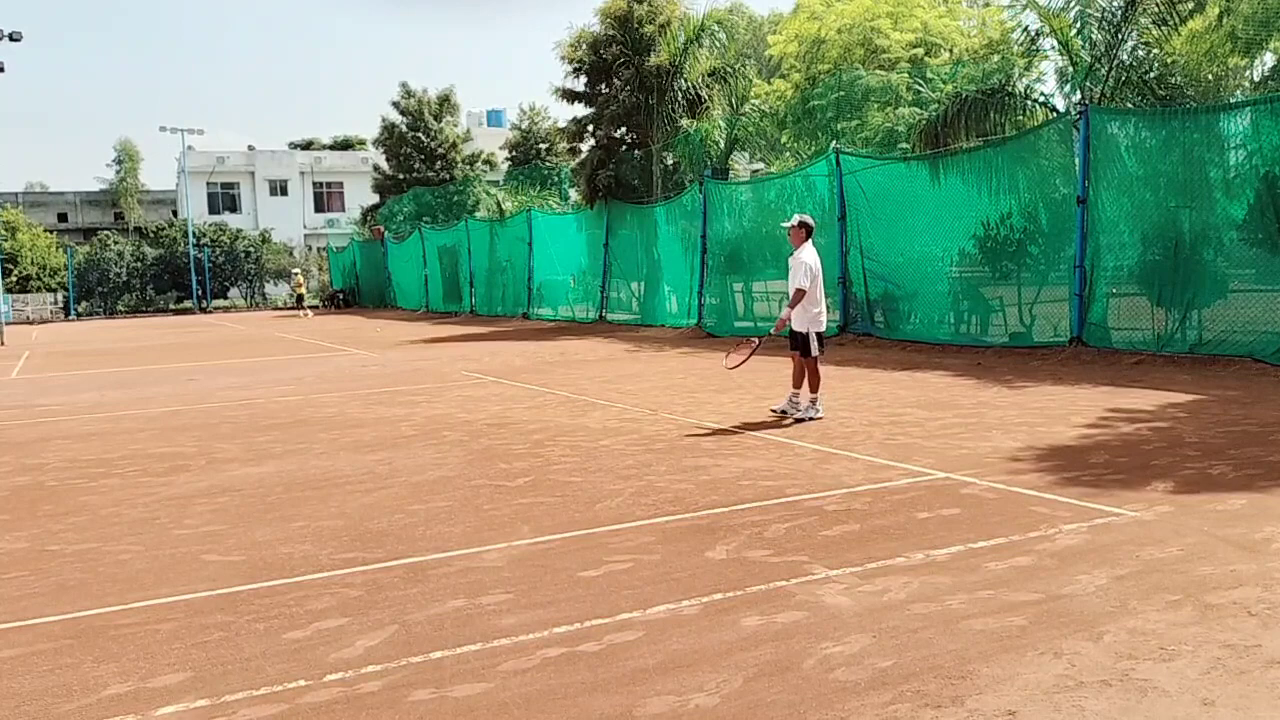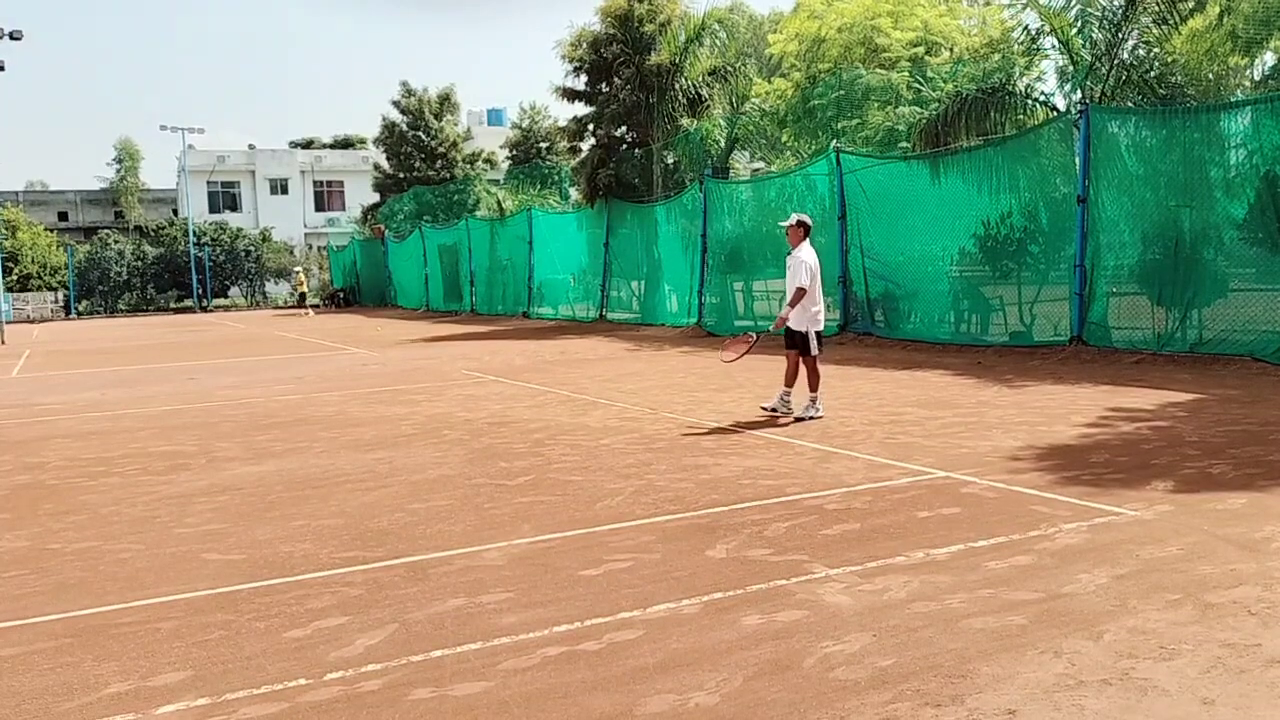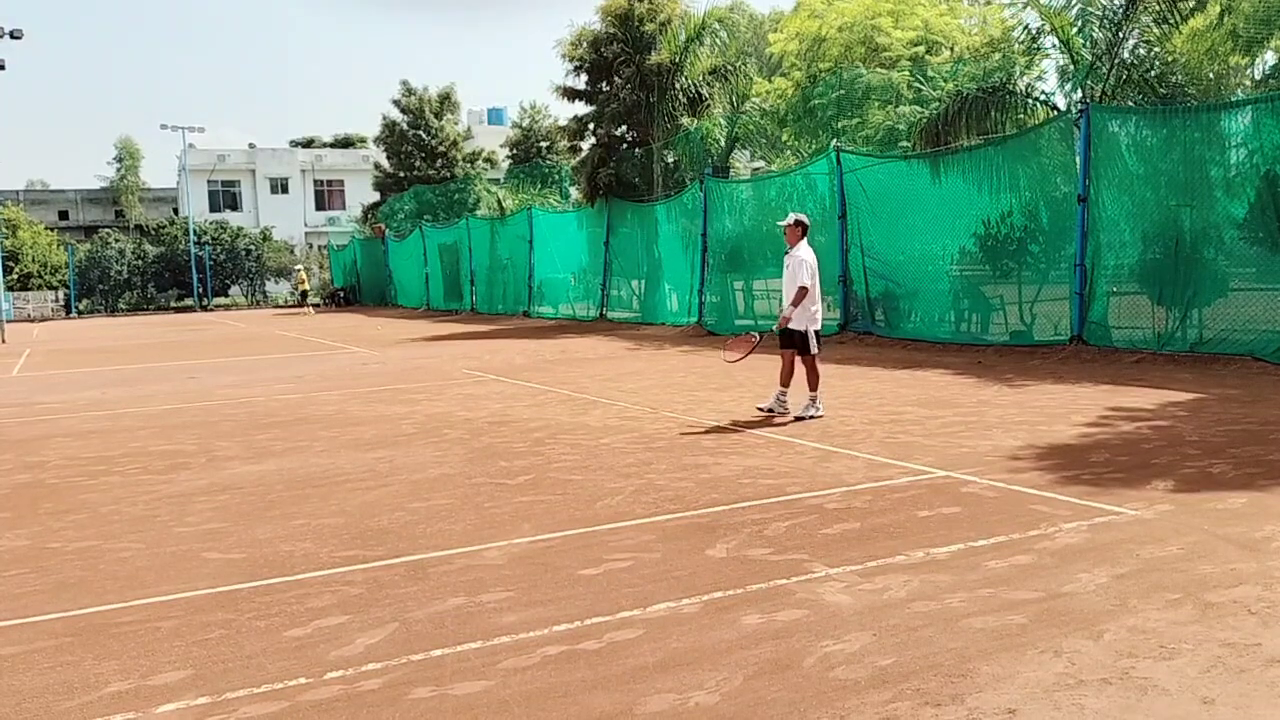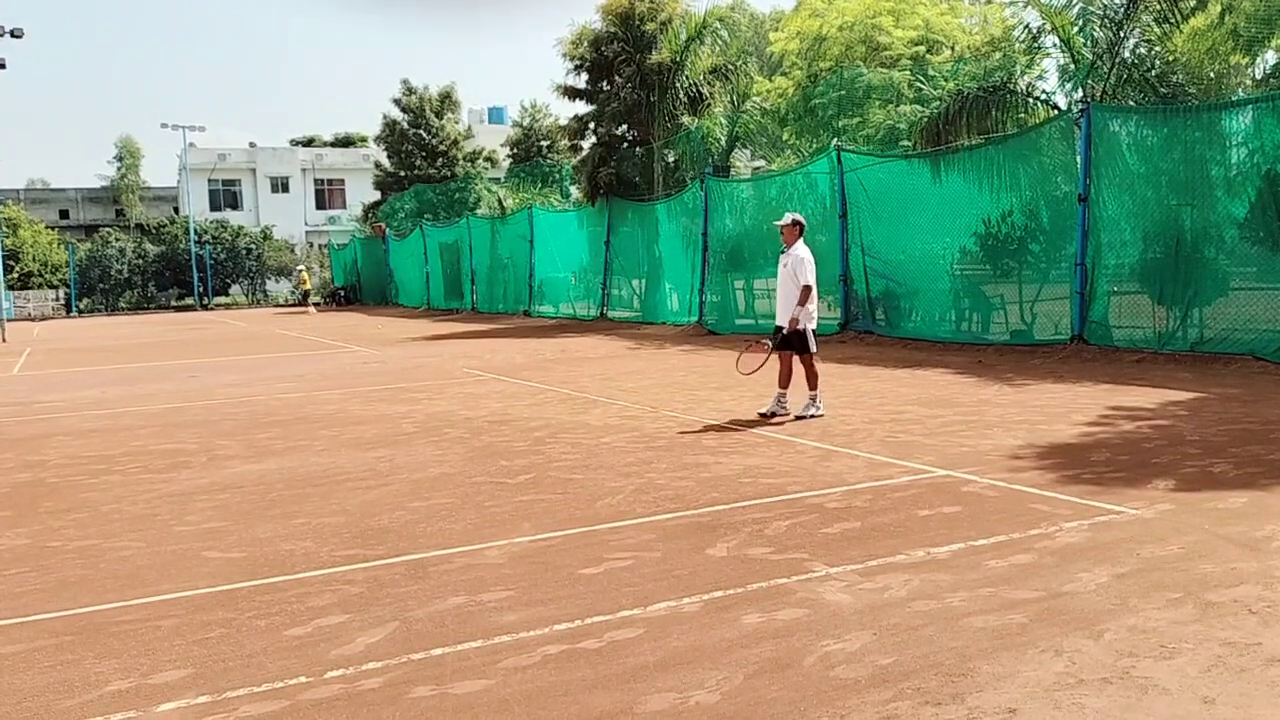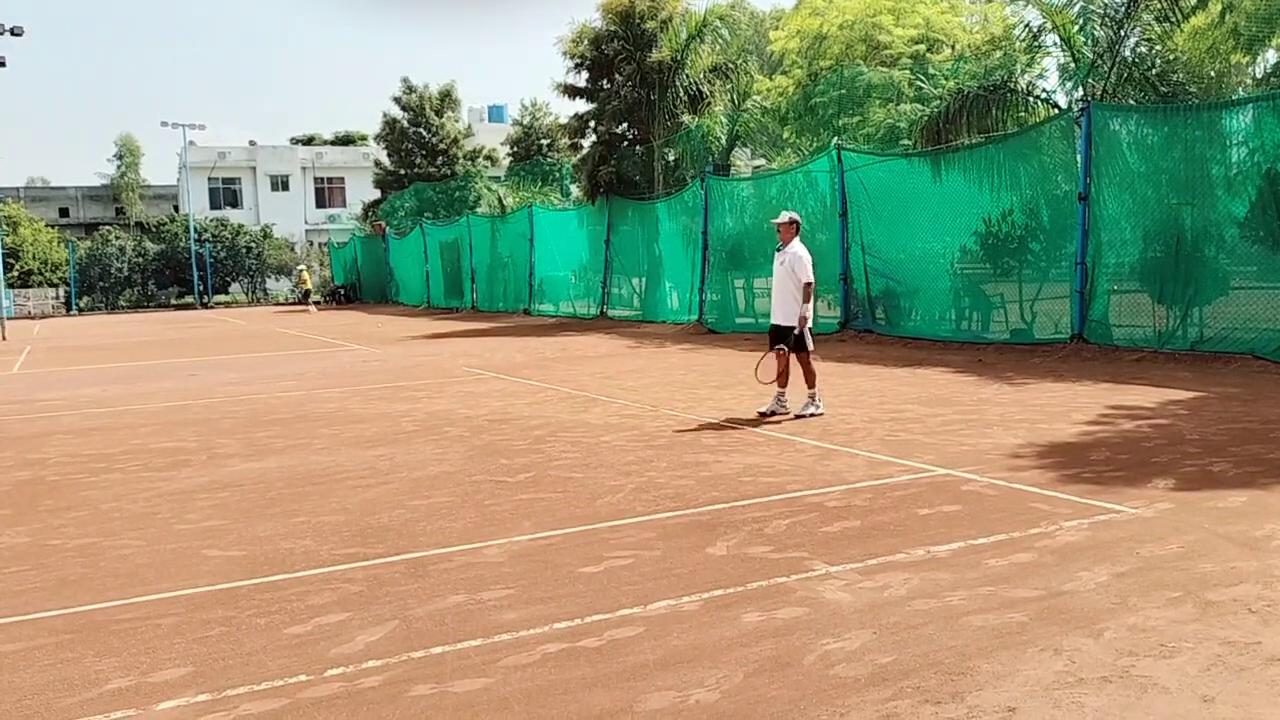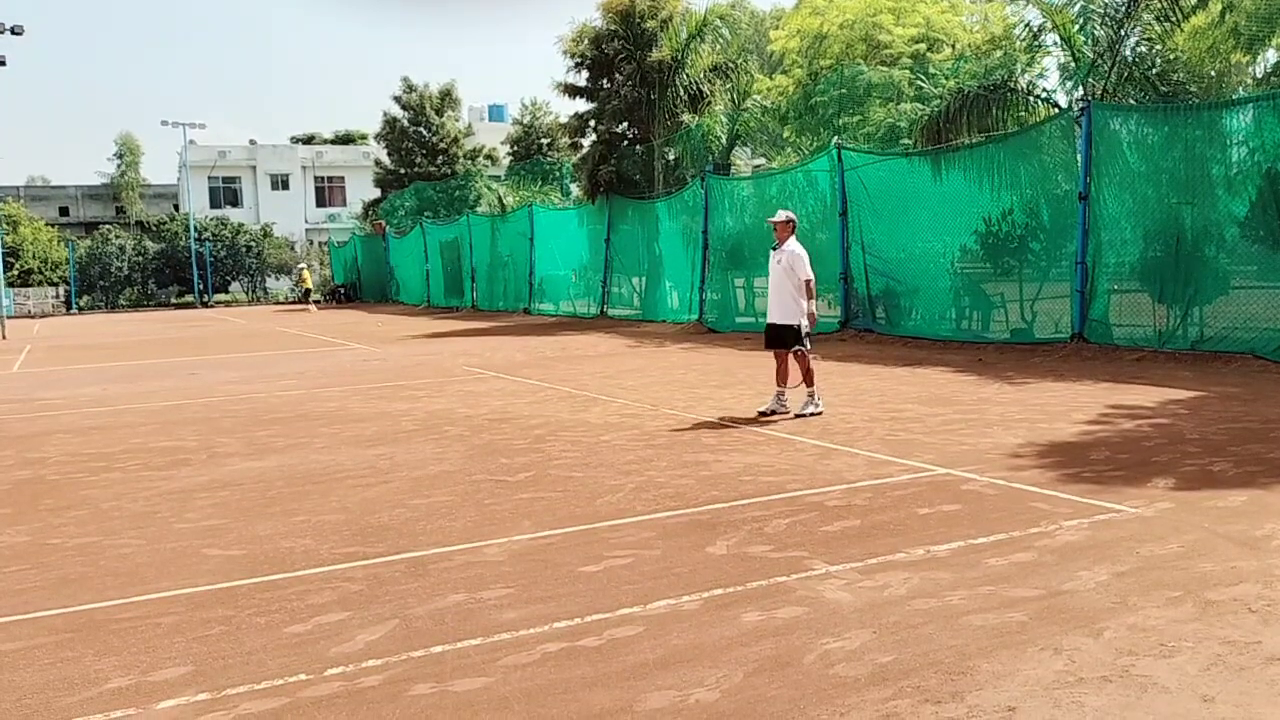
dt=0.1s
person 1, frame 1
left shoulder: (805, 258)
right shoulder: (799, 255)
left elbow: (801, 291)
left wrist: (785, 314)
left hip: (809, 322)
right hip: (798, 321)
left knee: (810, 362)
right knee: (797, 360)
left ankle: (814, 406)
right ankle: (794, 402)
person 1, frame 2
left shoulder: (803, 257)
right shoulder: (796, 255)
left elbow: (802, 289)
left wrist: (785, 312)
left hip: (807, 320)
right hip: (796, 320)
left knee: (809, 361)
right knee: (791, 358)
left ankle: (815, 406)
right ankle: (784, 401)
person 1, frame 3
left shoulder: (803, 256)
right shoulder: (792, 254)
left elbow: (804, 288)
left wrist: (788, 312)
left hip: (804, 321)
right hip: (792, 320)
left knee: (808, 361)
right knee: (787, 358)
left ankle: (815, 404)
right ankle: (781, 401)
person 1, frame 4
left shoulder: (801, 256)
right shoulder: (787, 254)
left elbow: (807, 287)
left wrist: (796, 313)
left hip: (799, 321)
right hip: (785, 320)
left knee: (806, 360)
right knee: (784, 360)
left ankle: (815, 404)
right ankle: (781, 403)
person 1, frame 5
left shoulder: (799, 253)
right shoulder: (780, 252)
left elbow: (808, 284)
left wrist: (805, 311)
left hip: (795, 319)
right hip: (779, 318)
left knee: (803, 359)
right knee: (781, 358)
left ankle: (814, 402)
right ankle: (780, 401)
person 1, frame 6
left shoulder: (795, 252)
right shoulder: (775, 251)
left elbow: (808, 280)
left wrist: (811, 307)
left hip: (793, 318)
right hip: (775, 317)
left knee: (801, 357)
right knee: (780, 357)
left ankle: (813, 401)
right ankle: (780, 401)
